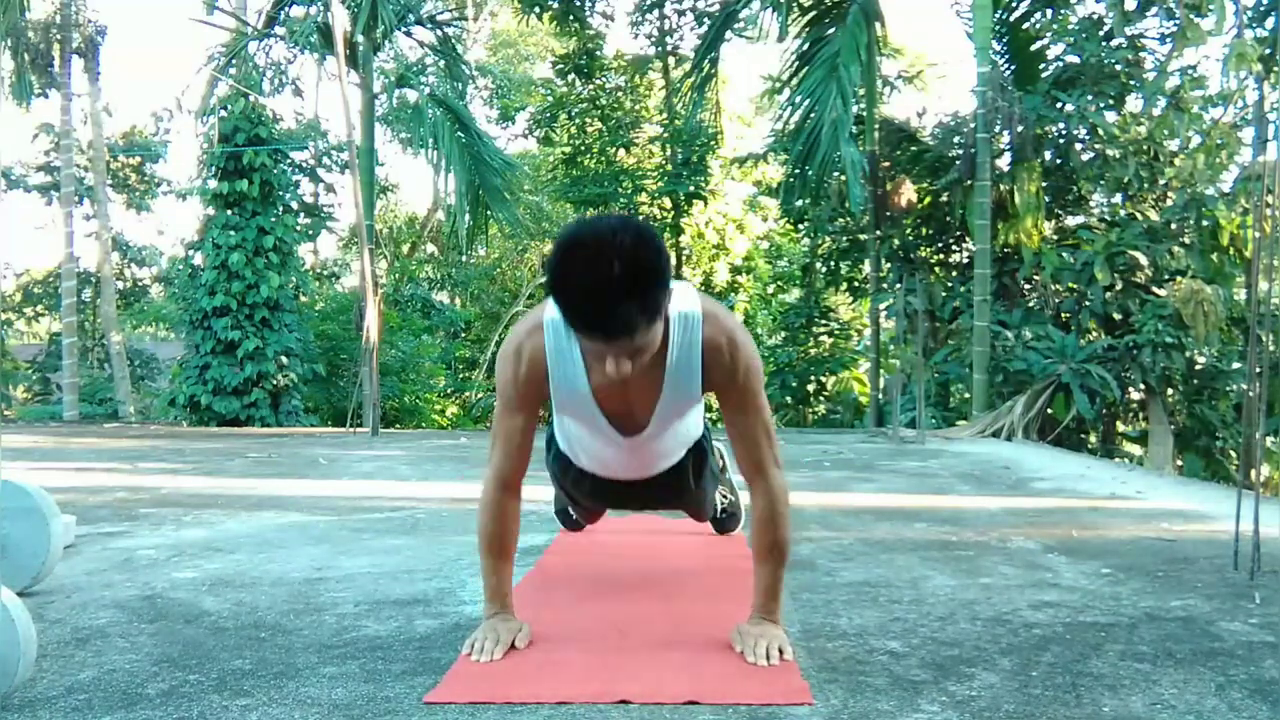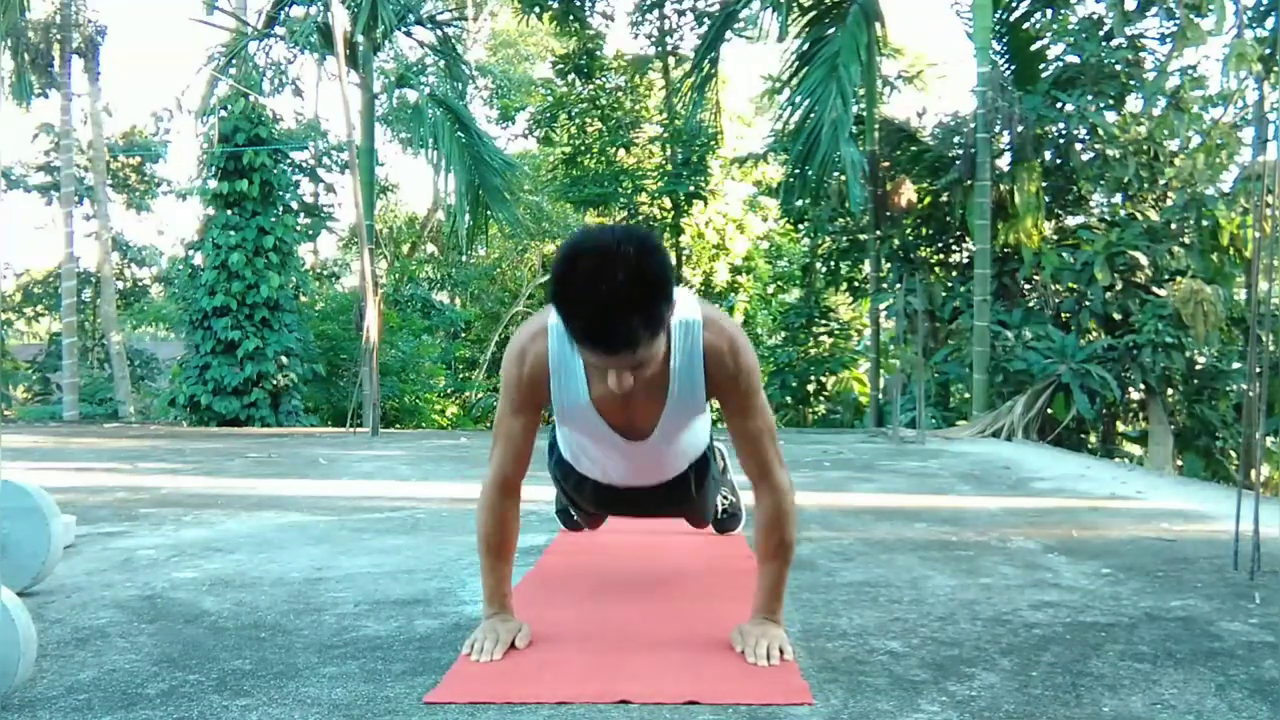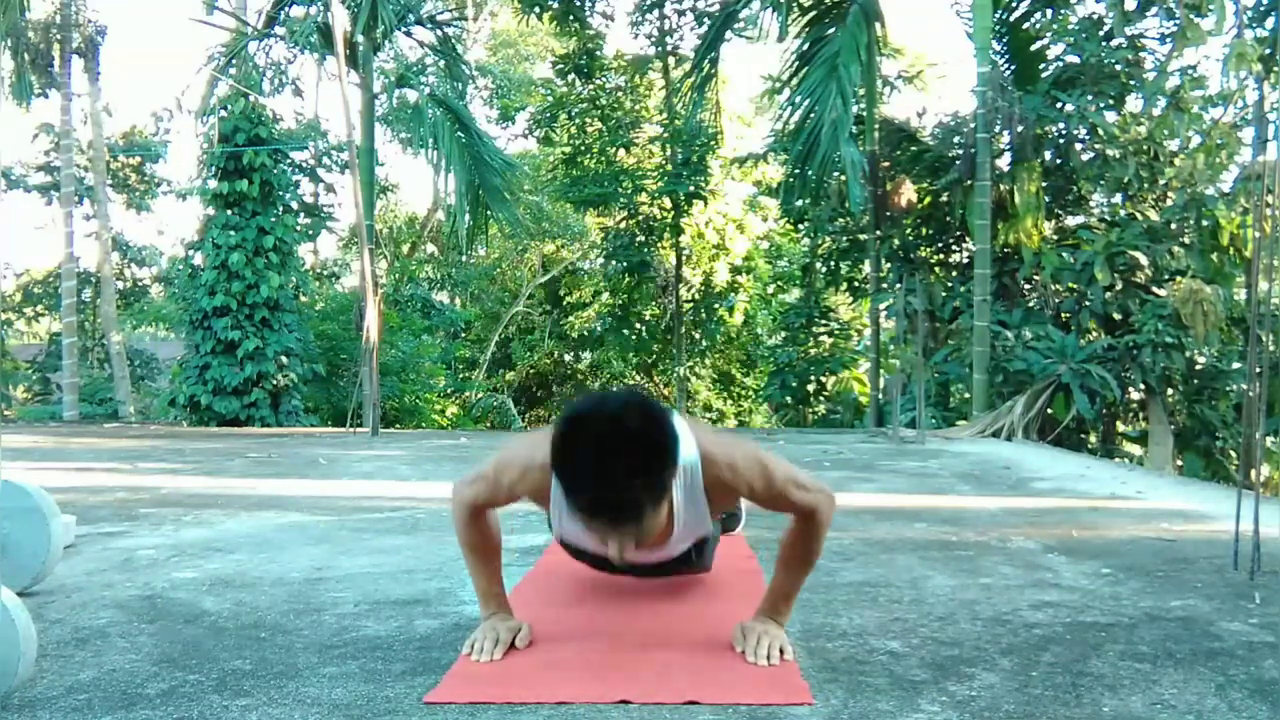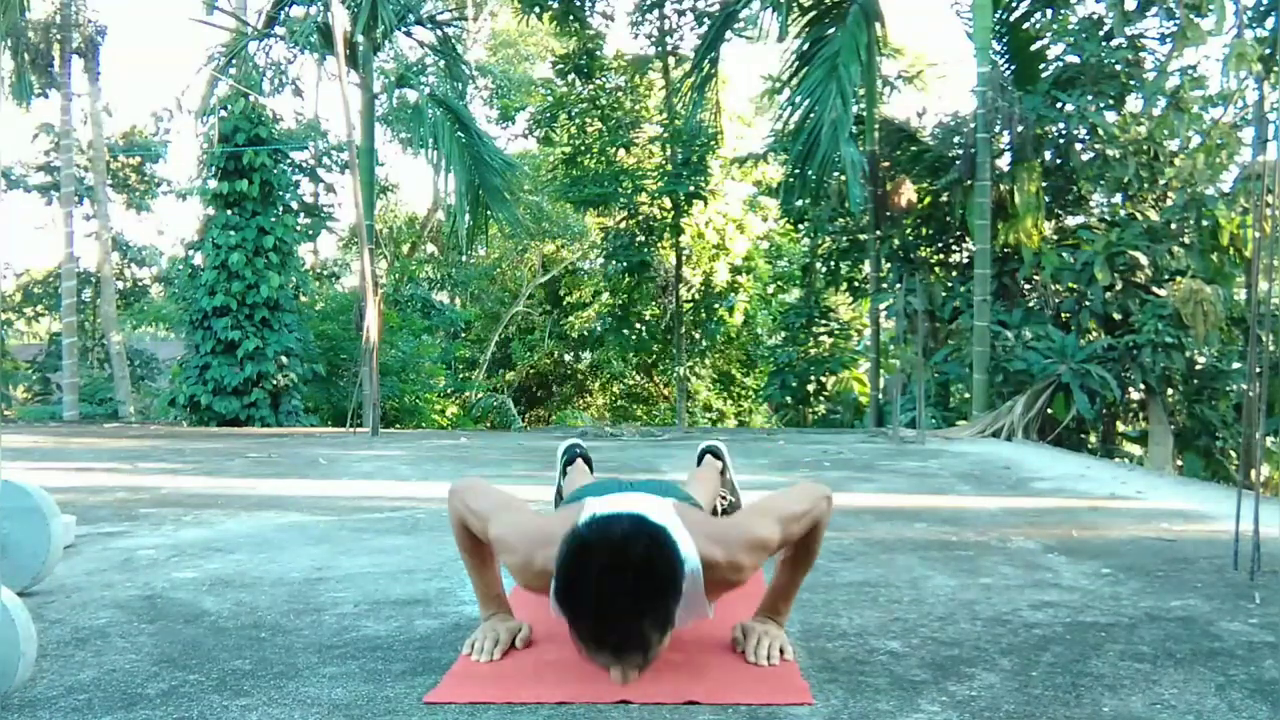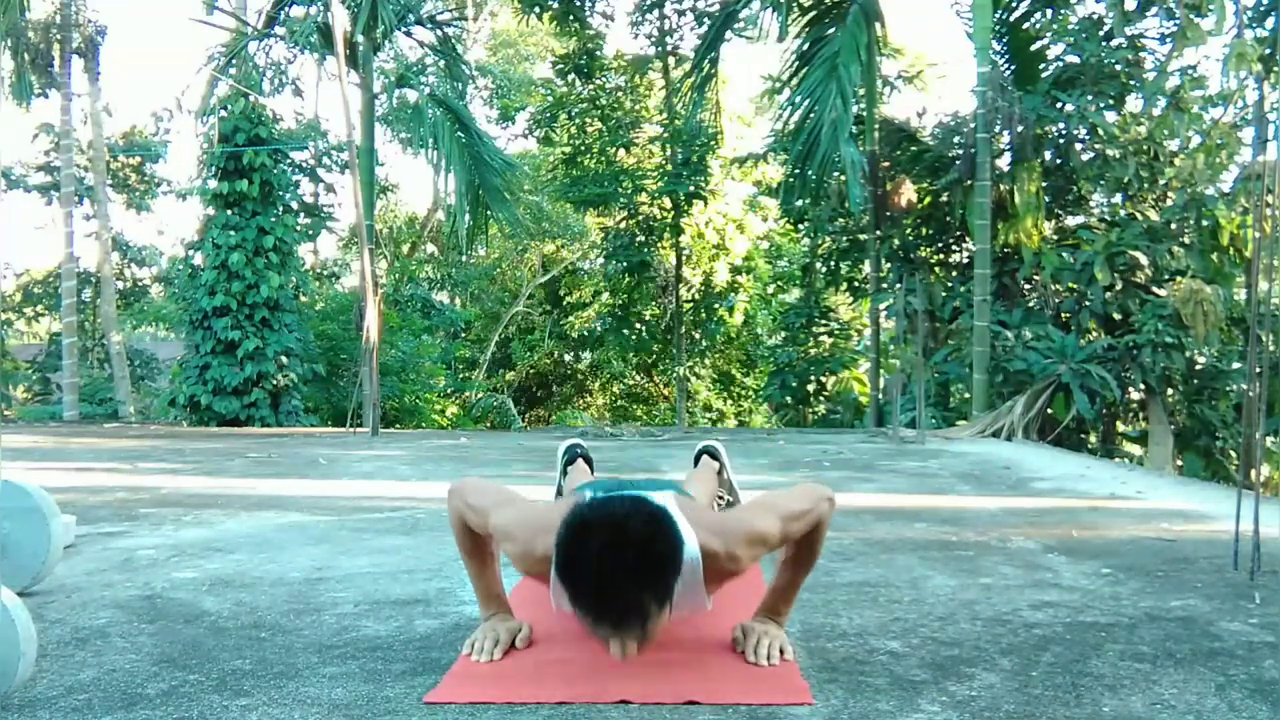
dt=0.3s
person 1, frame 1
left shoulder: (718, 338)
right shoulder: (530, 346)
left elbow: (765, 478)
right elbow: (504, 482)
left wrist: (766, 616)
right wrist: (496, 612)
left hip: (679, 462)
right hip: (582, 467)
left knee: (707, 511)
right knee: (578, 517)
left ankle: (715, 470)
right ankle: (573, 503)
person 1, frame 2
left shoulder: (717, 343)
right shoulder: (533, 349)
left elbow: (770, 481)
right elbow: (503, 482)
left wrist: (768, 615)
right wrist: (496, 610)
left hip: (682, 472)
right hip: (586, 474)
left knee: (706, 517)
right knee: (581, 519)
left ankle: (719, 471)
right ankle: (574, 510)
person 1, frame 3
left shoulder: (719, 464)
right shoulder: (535, 466)
left elbow: (818, 505)
right elbow: (467, 500)
left wrist: (770, 618)
right wrist: (494, 613)
person 1, frame 4
left shoulder: (722, 556)
right shoulder: (536, 557)
left elbow: (818, 499)
right elbow: (461, 495)
left wrist: (771, 617)
right wrist: (495, 613)
left hip: (672, 504)
right hip: (591, 503)
left ankle: (712, 465)
right ankle: (575, 465)
person 1, frame 5
left shoulder: (721, 547)
right shoulder: (536, 544)
left elbow: (821, 502)
right elbow: (460, 497)
left wrist: (771, 618)
right wrist: (495, 614)
left hip: (674, 500)
right hip: (589, 498)
left ankle: (710, 466)
right ankle: (575, 464)
